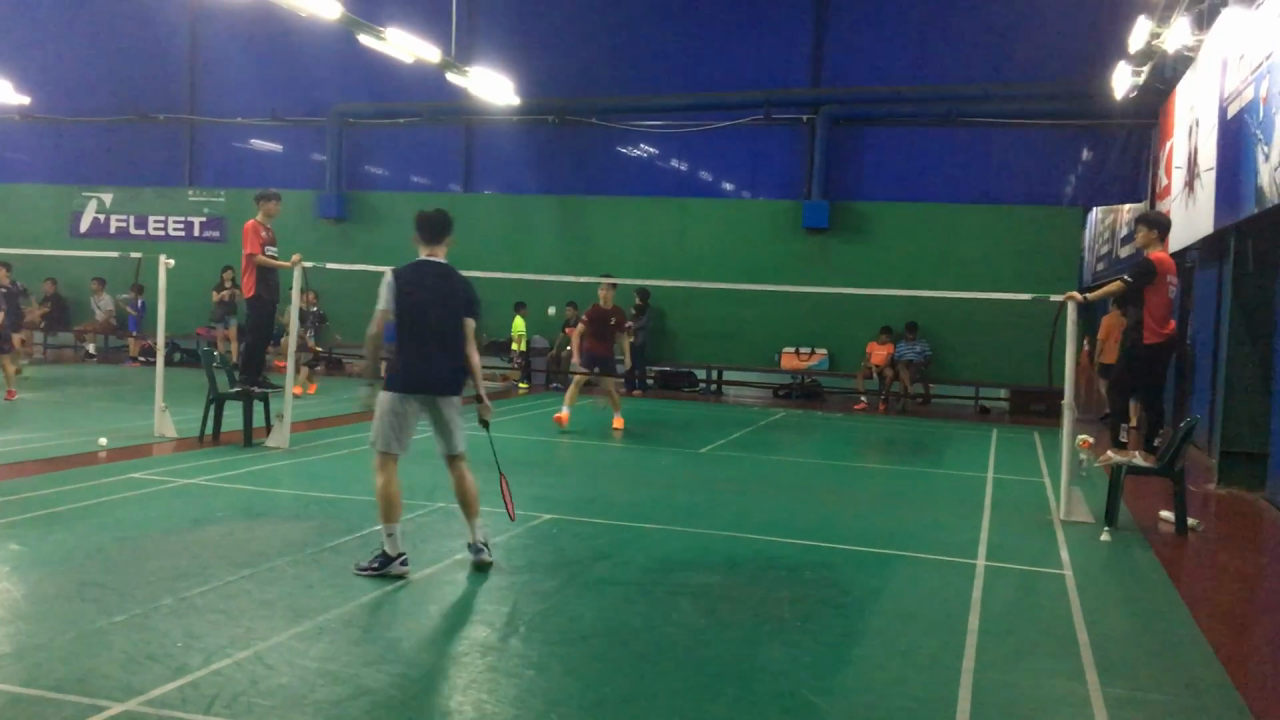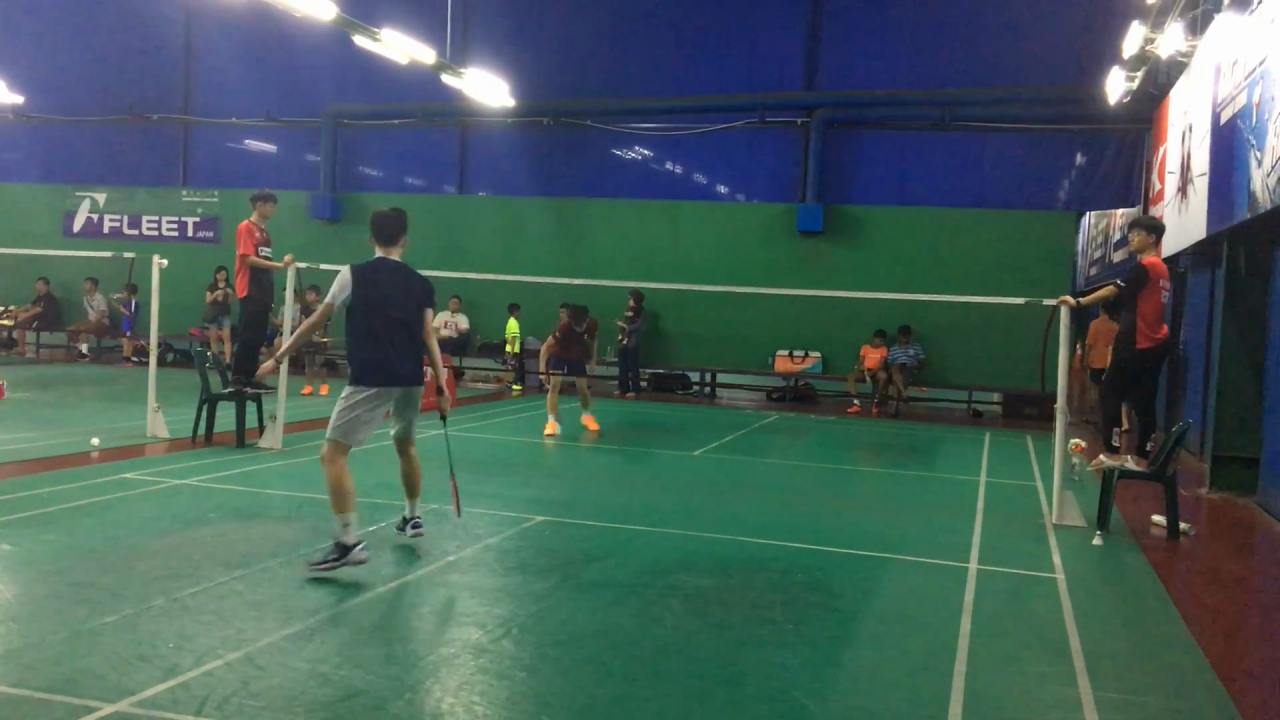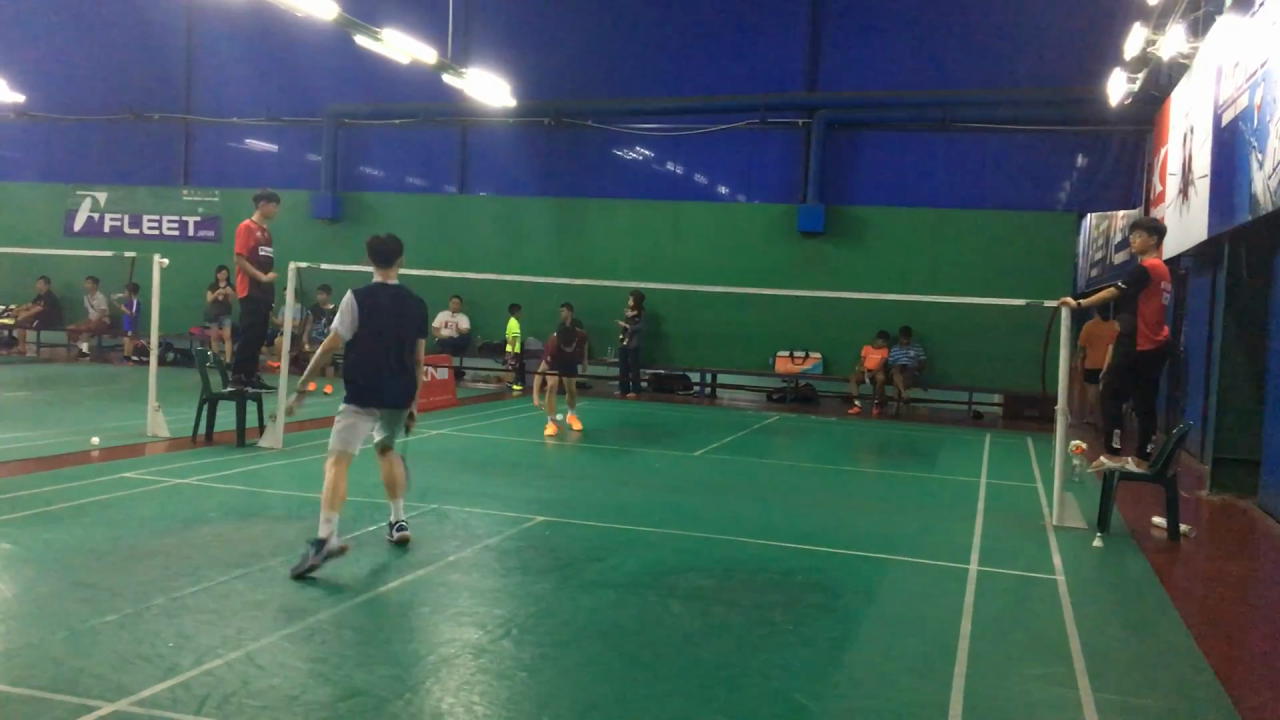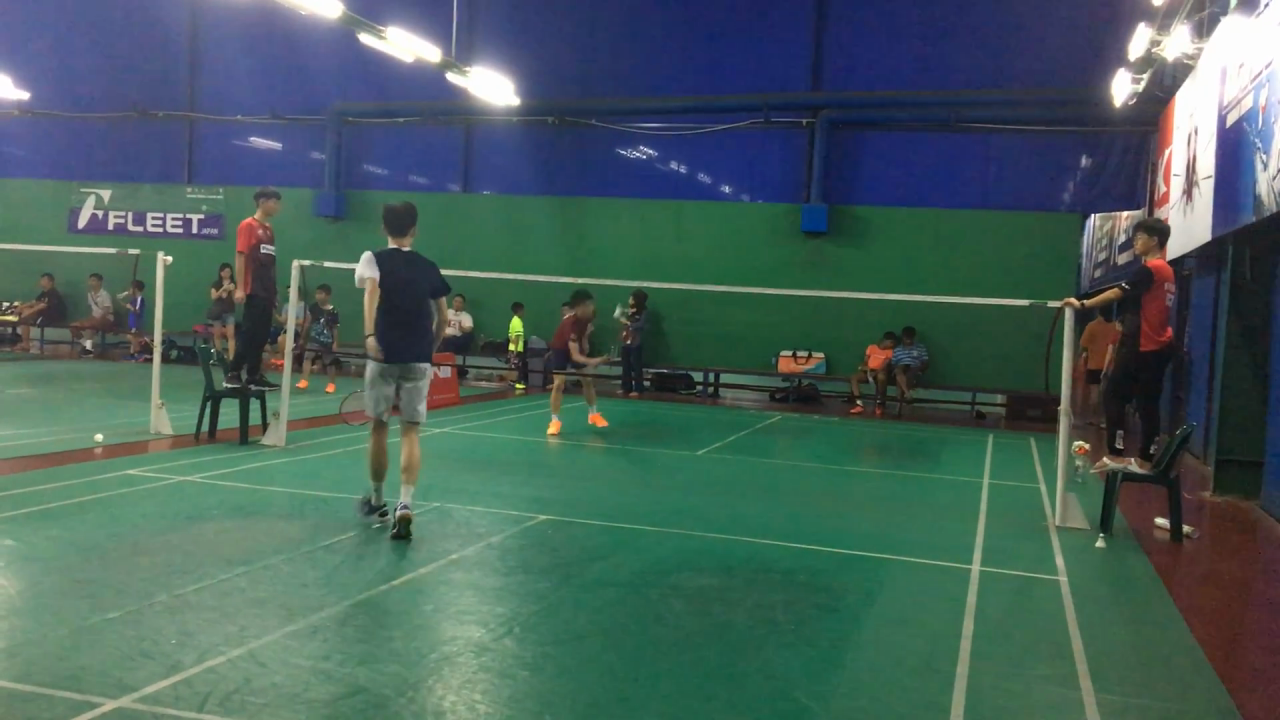
dt=0.3s
person 1, frame 1
left shoulder: (397, 277)
right shoulder: (462, 286)
left elbow: (376, 333)
right elbow: (469, 342)
left wrist: (368, 376)
right wrist: (480, 392)
left hip: (402, 383)
right hip: (446, 385)
left knee: (385, 464)
right knee: (457, 463)
left ankle: (393, 553)
right ankle: (478, 544)
person 1, frame 2
left shoulder: (354, 274)
right shoulder: (420, 283)
left elbow: (317, 320)
right elbow: (429, 337)
left wrist: (279, 357)
left hip: (370, 378)
right hip: (410, 378)
left knee: (333, 455)
right knee: (405, 445)
left ankle: (348, 542)
right ankle: (413, 518)
person 1, frame 3
left shoulder: (357, 298)
right shoulder: (416, 304)
left elbow: (332, 344)
right elbow: (418, 361)
left wrist: (302, 380)
right wrist: (413, 405)
left hip: (362, 396)
right hip: (400, 396)
left knee: (337, 464)
right knee: (386, 448)
left ankle: (325, 540)
right ankle: (399, 523)
person 1, frame 4
left shoulder: (373, 259)
right shoulder: (429, 268)
left elbow: (372, 290)
right elbow: (442, 318)
left wrist: (370, 334)
left hip: (384, 356)
right hip: (417, 358)
left knee: (379, 428)
right knee: (410, 433)
left ankle: (377, 500)
right ankle: (404, 506)
person 2, frame 1
left shoulder: (1151, 262)
right shoulder: (1167, 264)
left elbow: (1120, 286)
left wrist: (1084, 298)
left hip: (1144, 342)
right hip: (1161, 340)
left knee: (1118, 390)
right knee: (1152, 397)
left ankle: (1120, 448)
right ankle: (1149, 453)
person 2, frame 2
left shoulder: (1144, 267)
right shoulder: (1161, 268)
left elbow: (1113, 291)
left wrist: (1078, 302)
left hip: (1137, 346)
right hip: (1153, 345)
left knee: (1110, 394)
right knee: (1144, 401)
left ankle: (1112, 452)
right ankle: (1142, 457)
person 2, frame 3
left shoulder: (1145, 269)
right shoulder: (1162, 271)
left elbow: (1114, 293)
left wrist: (1079, 304)
left hip: (1138, 347)
right hip: (1154, 346)
left knee: (1111, 395)
right knee: (1145, 403)
left ankle: (1113, 454)
right ankle: (1142, 459)
person 2, frame 4
left shoulder: (1149, 269)
right shoulder: (1166, 271)
left elbow: (1117, 294)
left wrist: (1082, 304)
left hip: (1141, 348)
right hip: (1158, 348)
left knee: (1113, 396)
right knee: (1148, 404)
left ankle: (1116, 455)
right ankle: (1145, 460)
person 3, frame 1
left shoulder: (270, 231)
right shoulder: (251, 227)
right elbow: (255, 257)
right wrist: (287, 264)
left hip: (269, 291)
right hip: (256, 291)
left knee: (265, 336)
right knee: (255, 335)
left ankle: (257, 377)
right ankle: (244, 378)
person 3, frame 2
left shoulder: (264, 231)
right shoulder: (246, 227)
right elbow: (248, 259)
right wrist: (279, 265)
left hip: (263, 292)
right hip: (250, 292)
left knee: (259, 337)
right knee: (248, 336)
left ankle: (250, 378)
right ankle: (237, 378)
person 3, frame 3
left shoulder: (266, 231)
right shoulder: (246, 227)
right elbow: (239, 259)
left wrist: (270, 285)
right wrist: (262, 277)
left hip: (264, 292)
right hip: (251, 291)
left knee: (259, 337)
right knee: (248, 335)
left ankle: (251, 377)
right ankle: (236, 377)
person 3, frame 4
left shoulder: (269, 229)
right shoulder: (248, 225)
right elbow: (240, 257)
left wrist: (274, 290)
right wrist: (240, 288)
left hip: (267, 291)
right hip: (253, 291)
left knee: (262, 334)
right knee: (251, 332)
left ankle: (254, 376)
right ankle: (233, 374)
